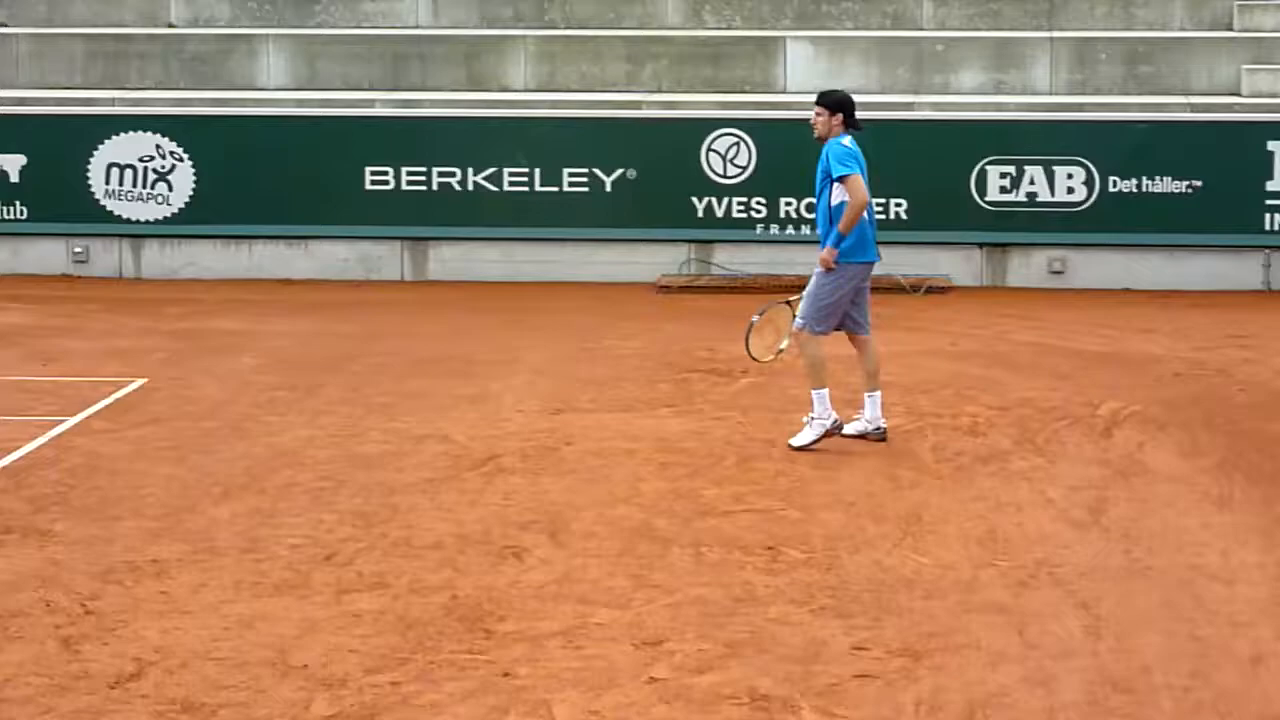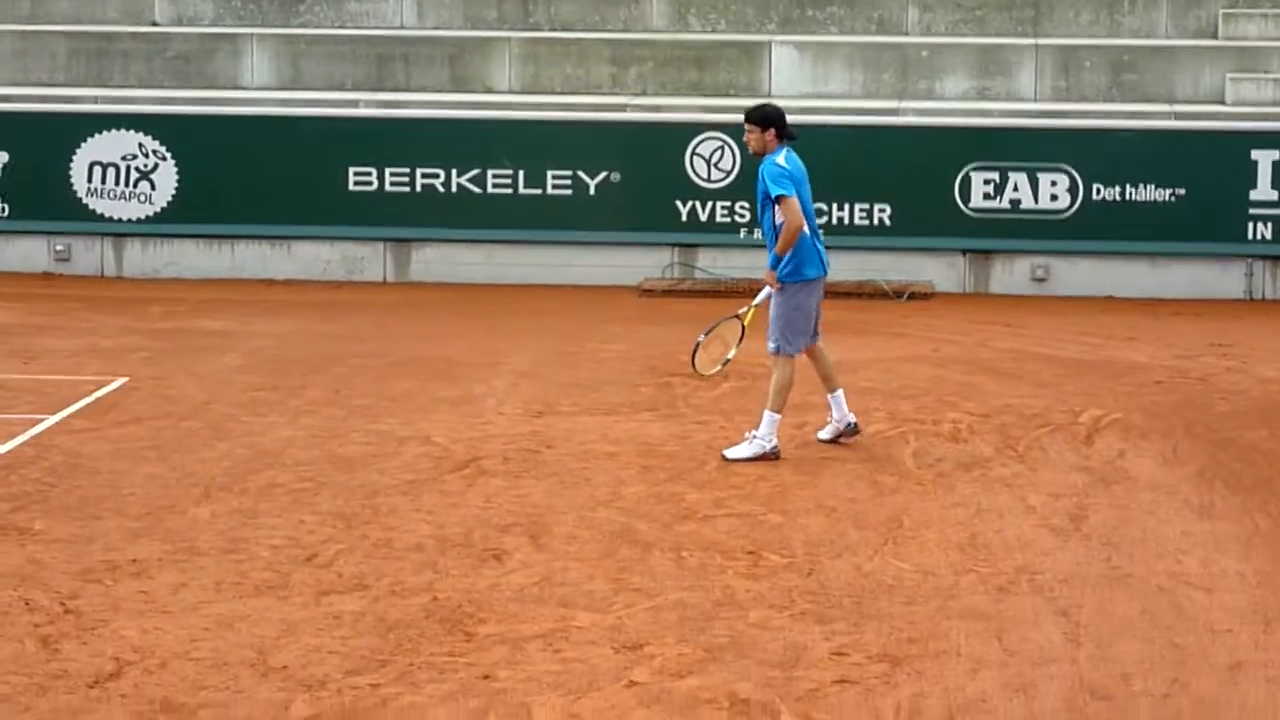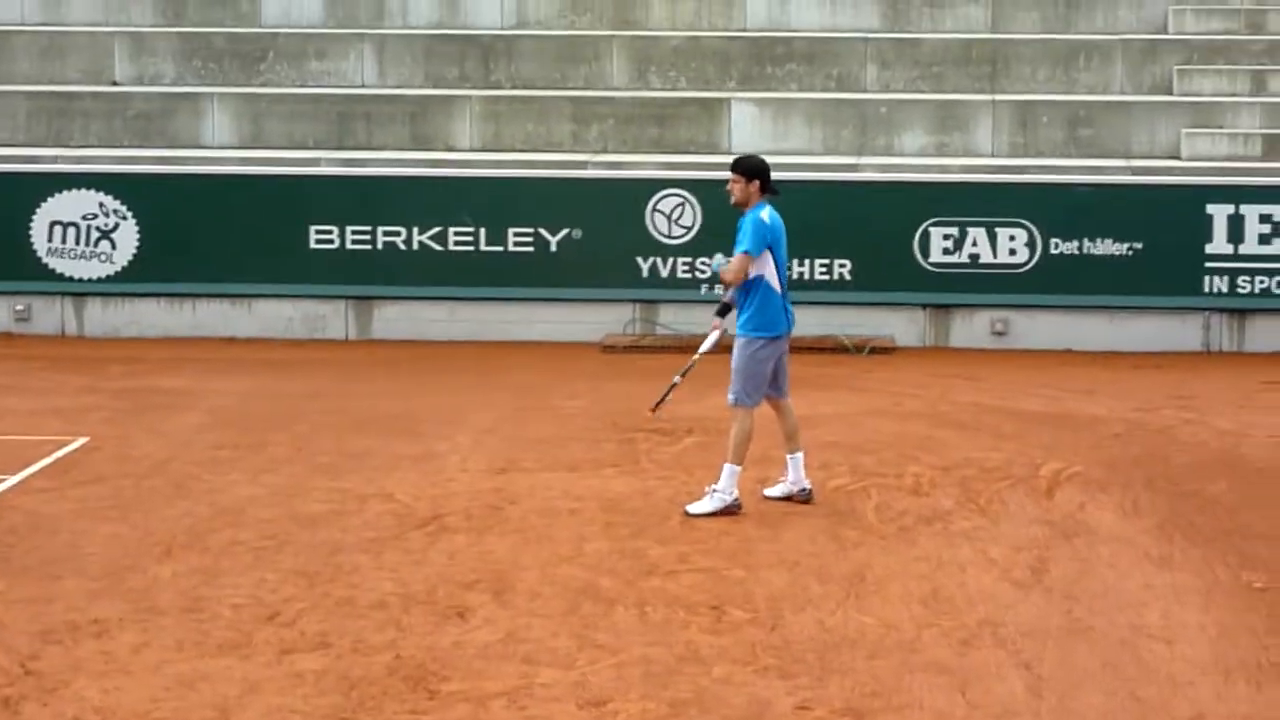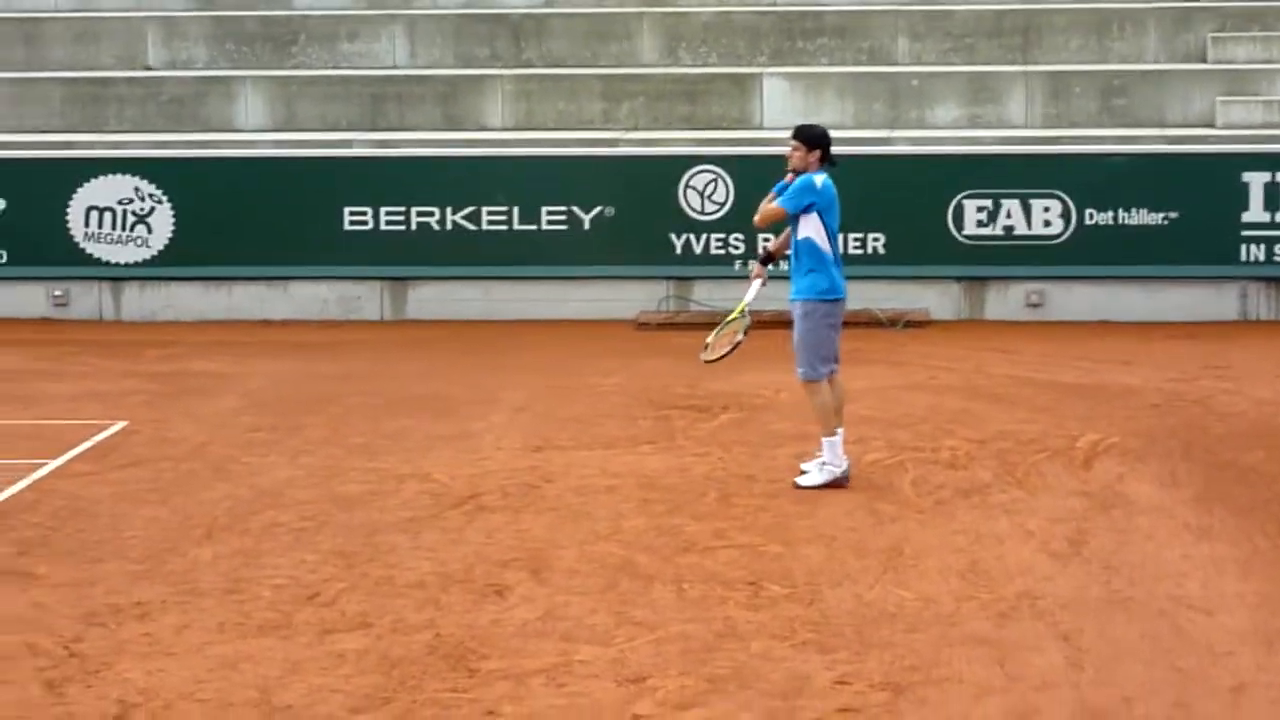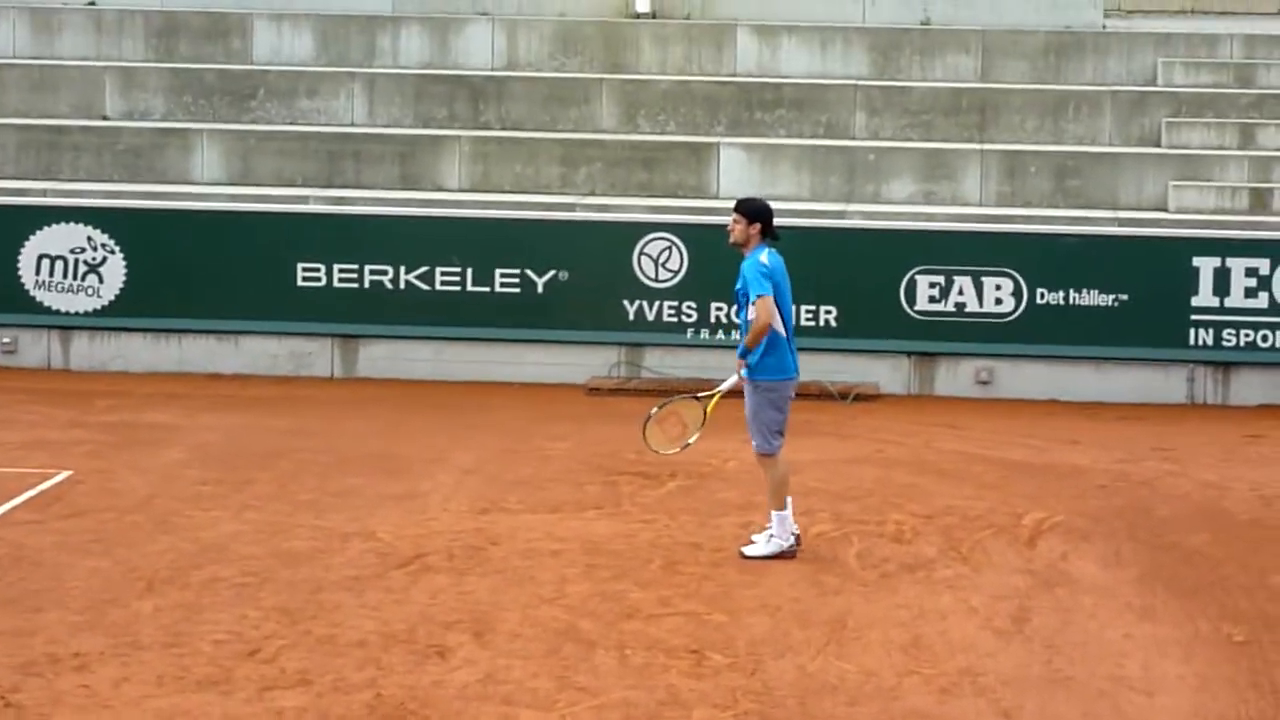
dt=0.5s
person 1, frame 1
left shoulder: (838, 149)
right shoulder: (845, 149)
left elbow: (860, 199)
left wrist: (833, 244)
left hip: (845, 257)
right hip: (858, 256)
left knee: (806, 329)
right knee: (860, 334)
left ankle: (823, 415)
right ankle: (873, 419)
person 1, frame 2
left shoulder: (773, 167)
right shoulder: (788, 160)
left elbow: (794, 222)
left wrist: (773, 264)
left hip: (794, 272)
right hip: (809, 268)
left knee: (781, 354)
right knee: (809, 344)
left ankle: (765, 440)
right ankle: (842, 417)
person 1, frame 3
left shoulder: (757, 221)
right shoulder: (762, 218)
left elbow: (735, 275)
left wrist: (723, 266)
right wrist: (725, 307)
left hip: (760, 327)
right hip: (774, 322)
left knee: (741, 406)
right knee: (778, 399)
left ankle: (726, 492)
right ankle: (797, 481)
person 1, frame 4
left shoulder: (809, 184)
right shoulder: (816, 186)
left elbow: (761, 219)
right elbow: (795, 230)
left wrist: (781, 186)
right wrist: (766, 258)
left hip: (816, 294)
right hip: (825, 291)
left knee: (813, 377)
right knee: (827, 374)
left ankle: (833, 464)
right ankle: (834, 455)
person 1, frame 5
left shoulder: (754, 264)
right shoulder: (771, 260)
left elbow: (765, 319)
left wrist: (742, 353)
left hip: (766, 371)
right hip: (779, 368)
left knee: (765, 453)
right knee: (767, 448)
left ankle: (782, 536)
right ankle: (783, 526)
